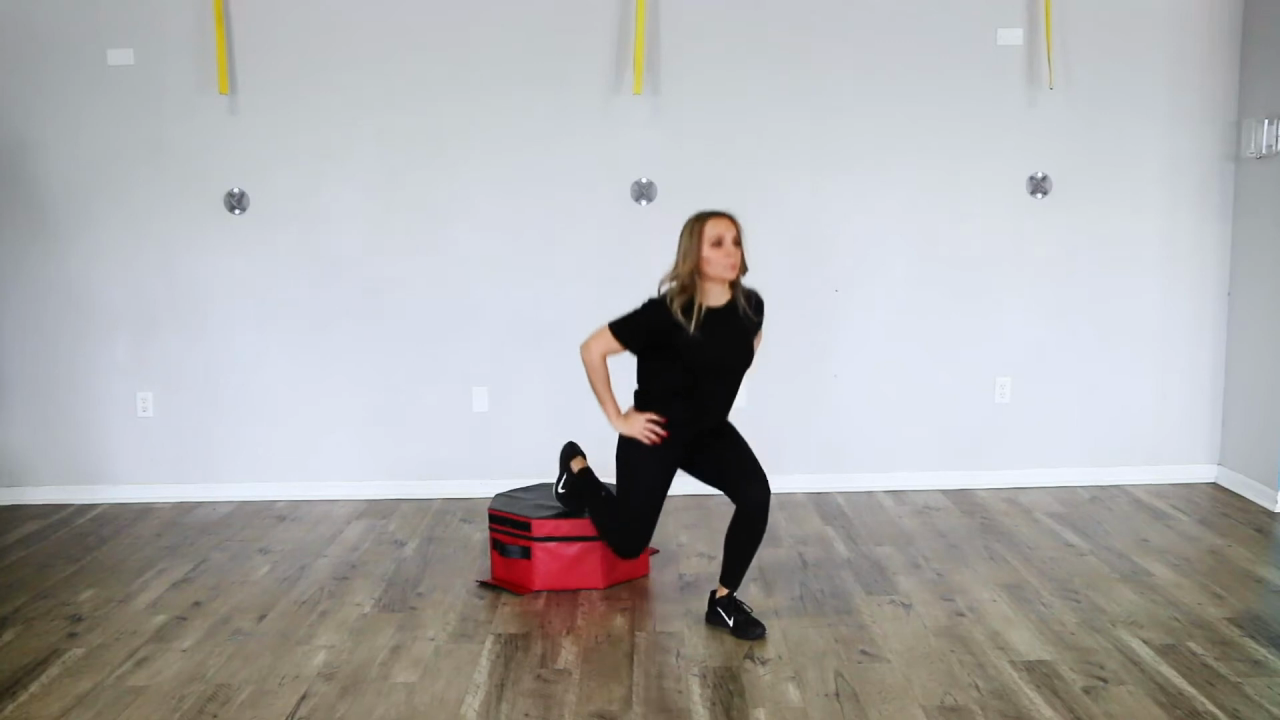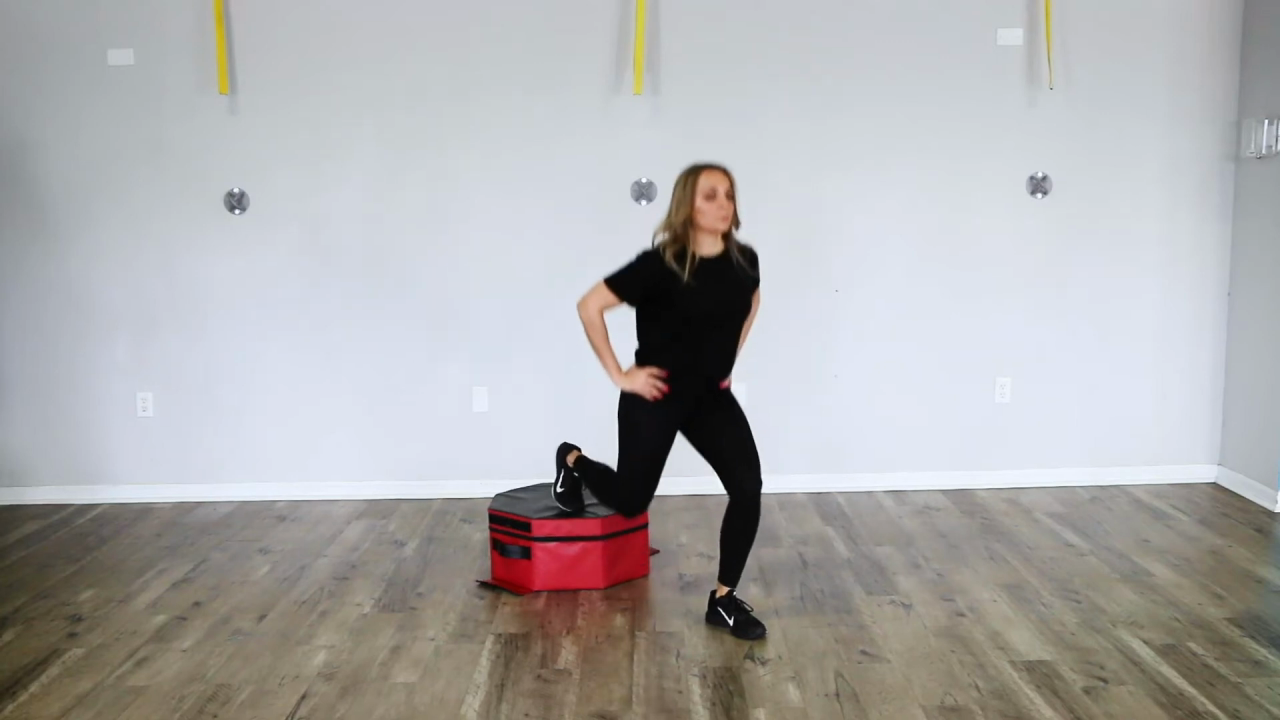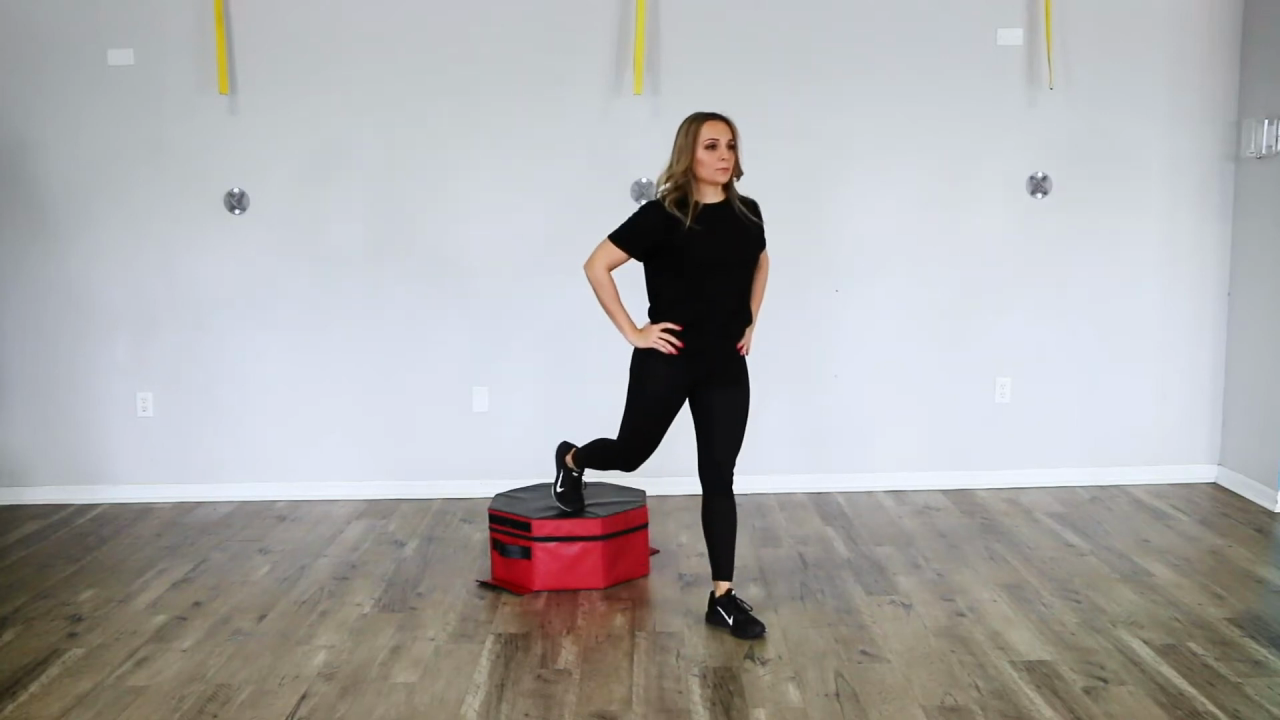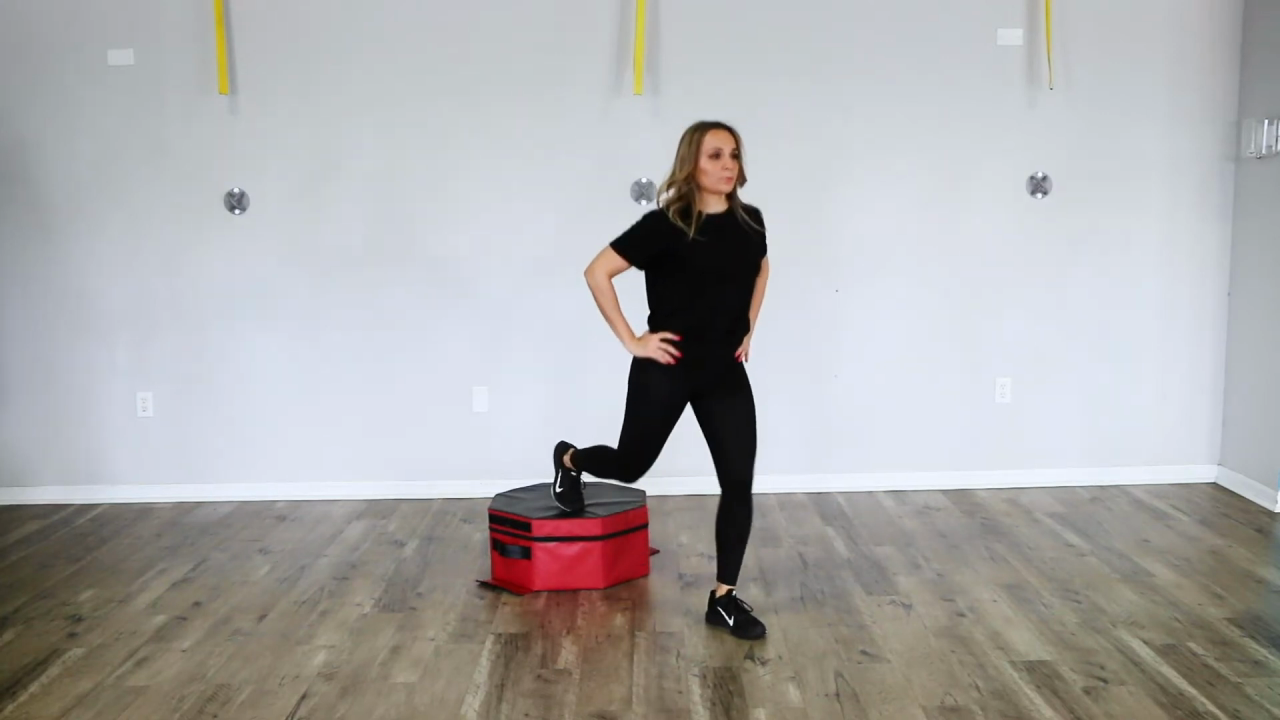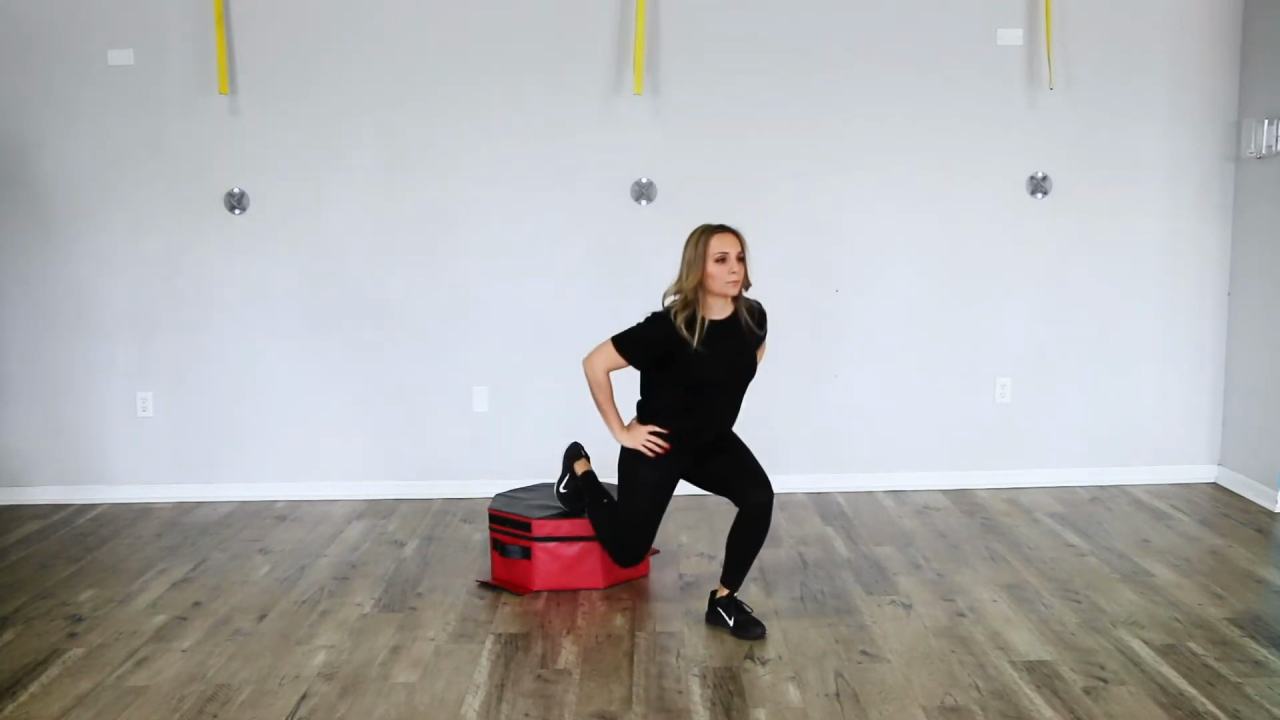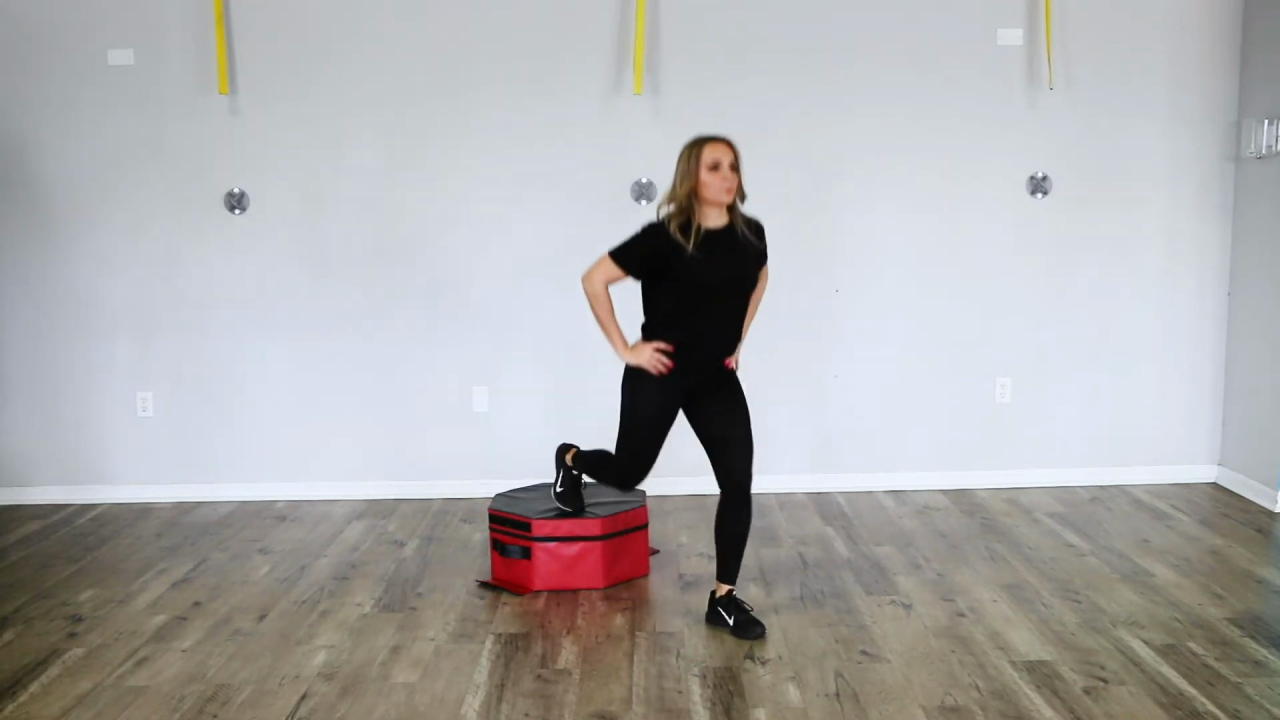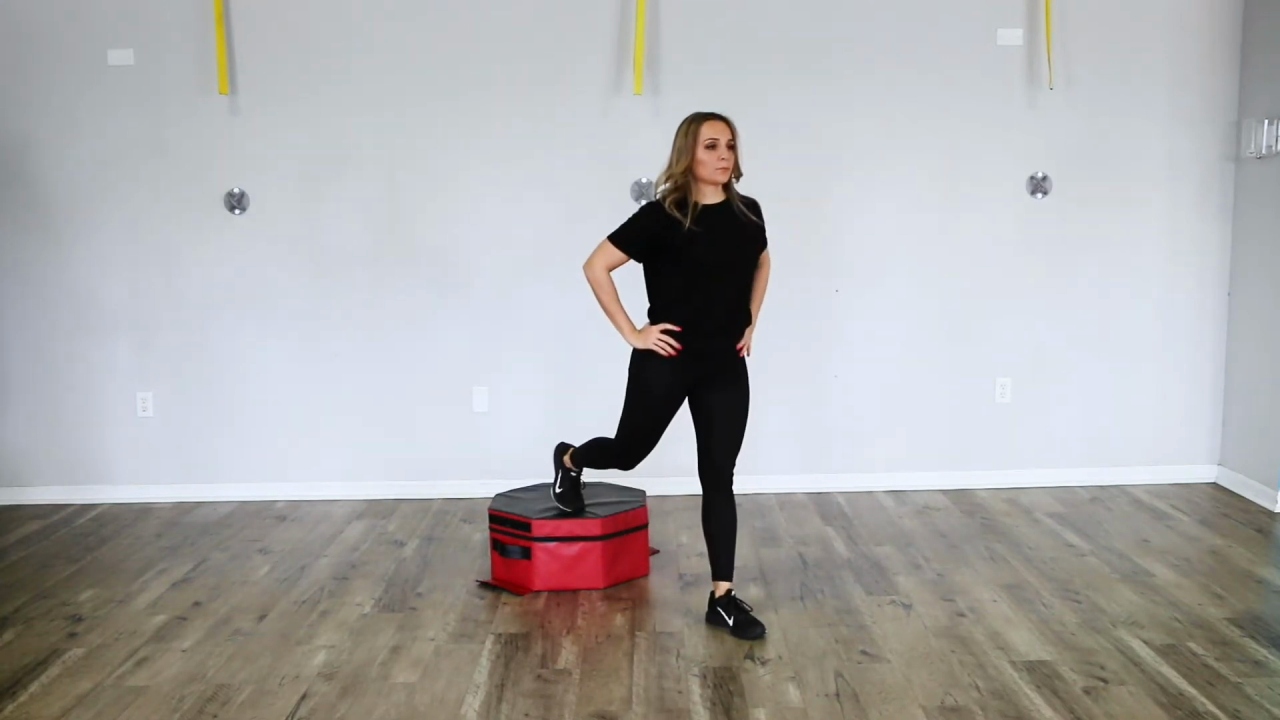
dt=0.5s
person 1, frame 1
left shoulder: (750, 305)
right shoulder: (666, 313)
right elbow: (593, 350)
right wrist: (617, 418)
left hip: (710, 433)
right hip: (655, 437)
left knee: (756, 496)
right knee: (628, 542)
left ankle: (724, 600)
right ankle: (576, 468)
person 1, frame 2
left shoulder: (744, 261)
right shoulder: (660, 265)
right elbow: (590, 307)
right wrist: (618, 374)
left hip: (712, 398)
right hip: (655, 398)
left knee: (748, 488)
right knee: (630, 501)
left ankle: (724, 599)
right ankle: (572, 463)
person 1, frame 3
left shoulder: (746, 213)
right shoulder: (663, 215)
left elbow: (759, 265)
right elbow: (596, 266)
left wrist: (750, 323)
right wrist: (632, 332)
left hip: (726, 365)
right hip: (668, 360)
left knee: (719, 478)
right knee: (631, 452)
left ankle: (723, 598)
right ankle: (570, 461)
person 1, frame 4
left shoulder: (750, 222)
right shoulder: (666, 225)
right elbow: (597, 272)
left wrist: (747, 330)
right wrist: (631, 341)
left hip: (724, 370)
right hip: (668, 368)
left knee: (739, 480)
right knee: (630, 465)
left ankle: (724, 599)
right ankle: (568, 462)
person 1, frame 5
left shoulder: (753, 317)
right shoulder: (669, 328)
right elbow: (595, 364)
right wrist: (620, 430)
left hip: (713, 443)
right hip: (658, 447)
left knee: (759, 499)
right knee: (628, 551)
left ankle: (724, 599)
right ankle: (580, 467)
person 1, frame 6
left shoulder: (750, 234)
right shoulder: (664, 237)
right elbow: (594, 280)
right wrist: (624, 348)
left hip: (717, 378)
right hip: (658, 376)
left knee: (738, 483)
right knee: (628, 475)
left ankle: (724, 598)
right ankle: (571, 461)
person 1, frame 7
left shoulder: (747, 213)
right shoulder: (662, 216)
left elbow: (761, 265)
right elbow: (596, 267)
left wrist: (751, 323)
right wrist: (631, 333)
left hip: (725, 366)
right hip: (667, 361)
left knee: (719, 478)
right knee: (629, 451)
left ankle: (723, 597)
right ankle: (569, 461)
